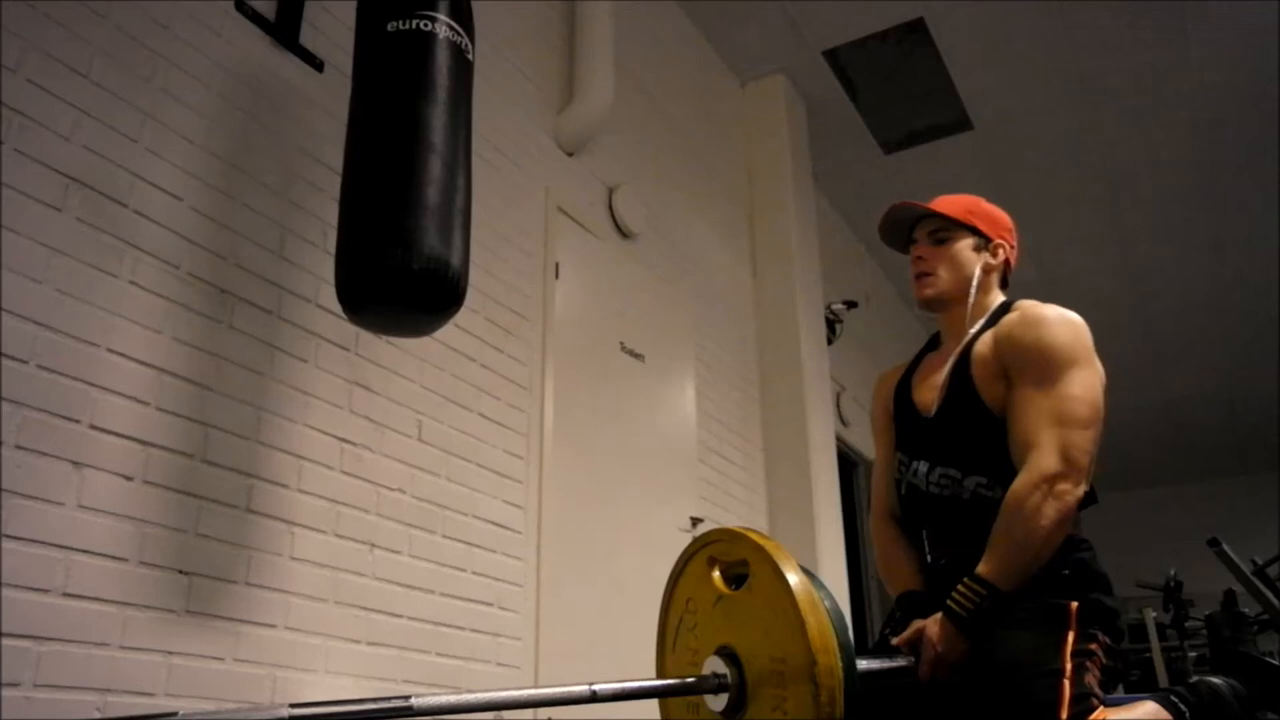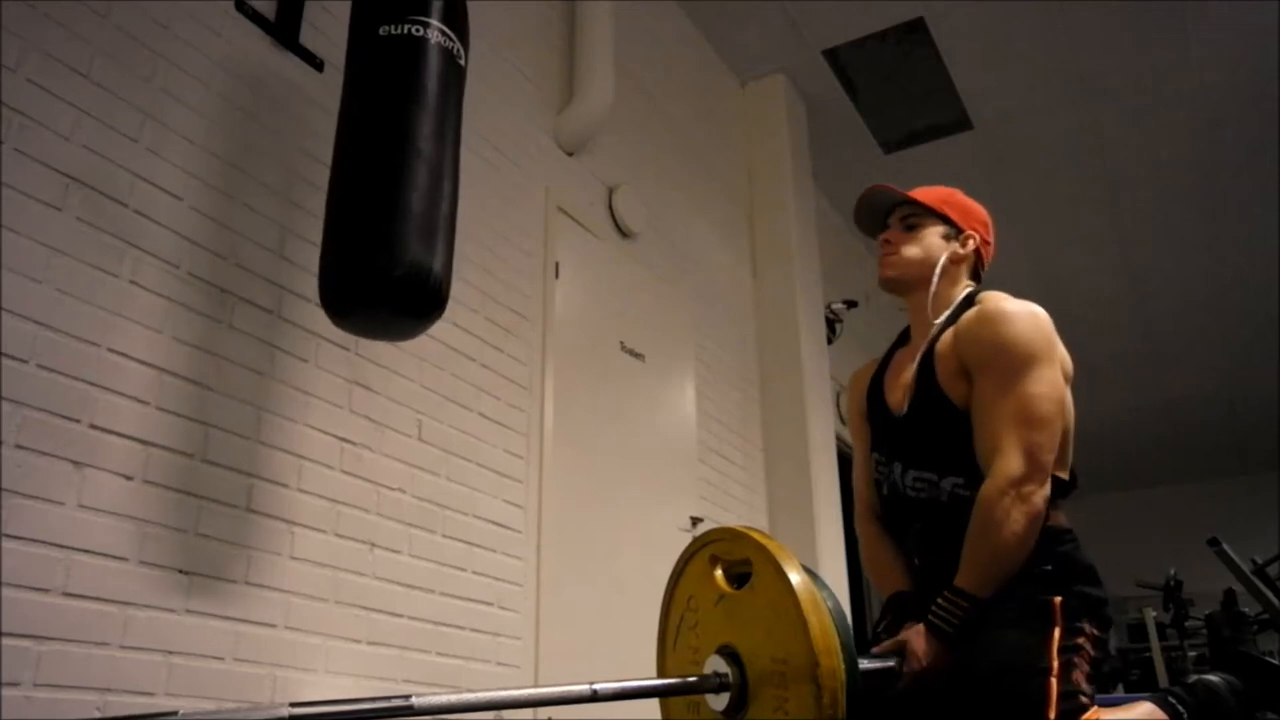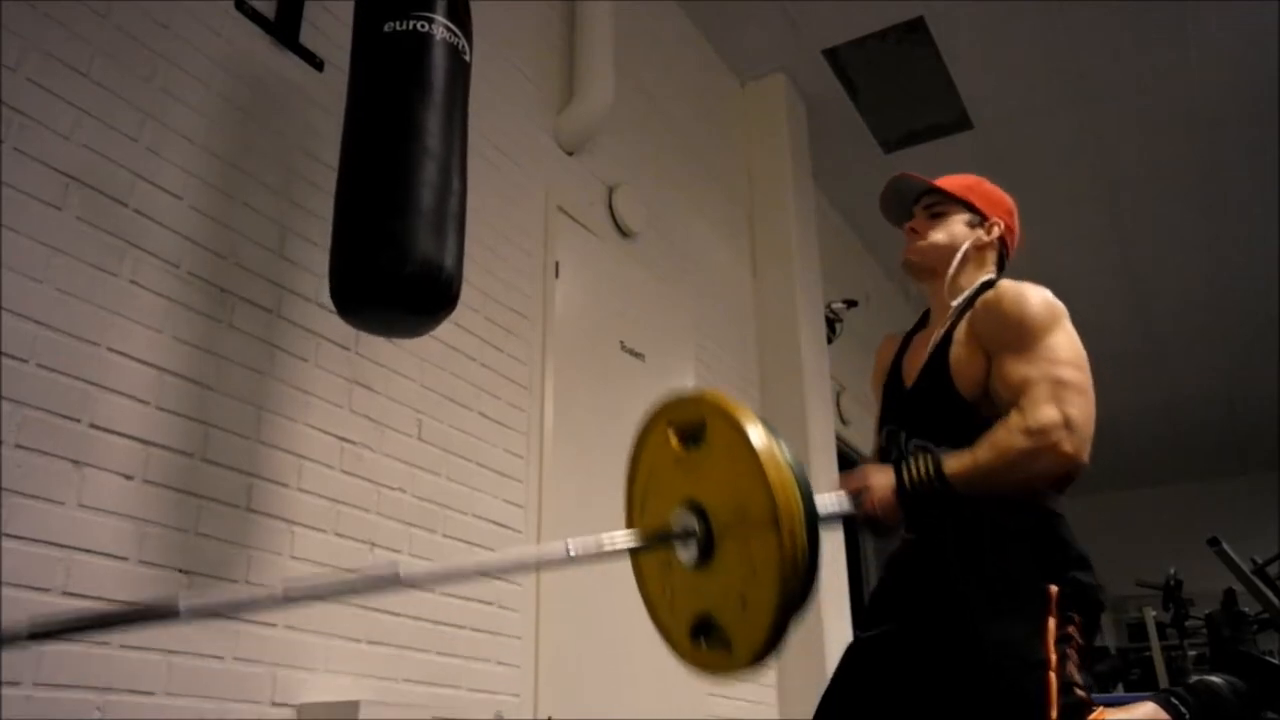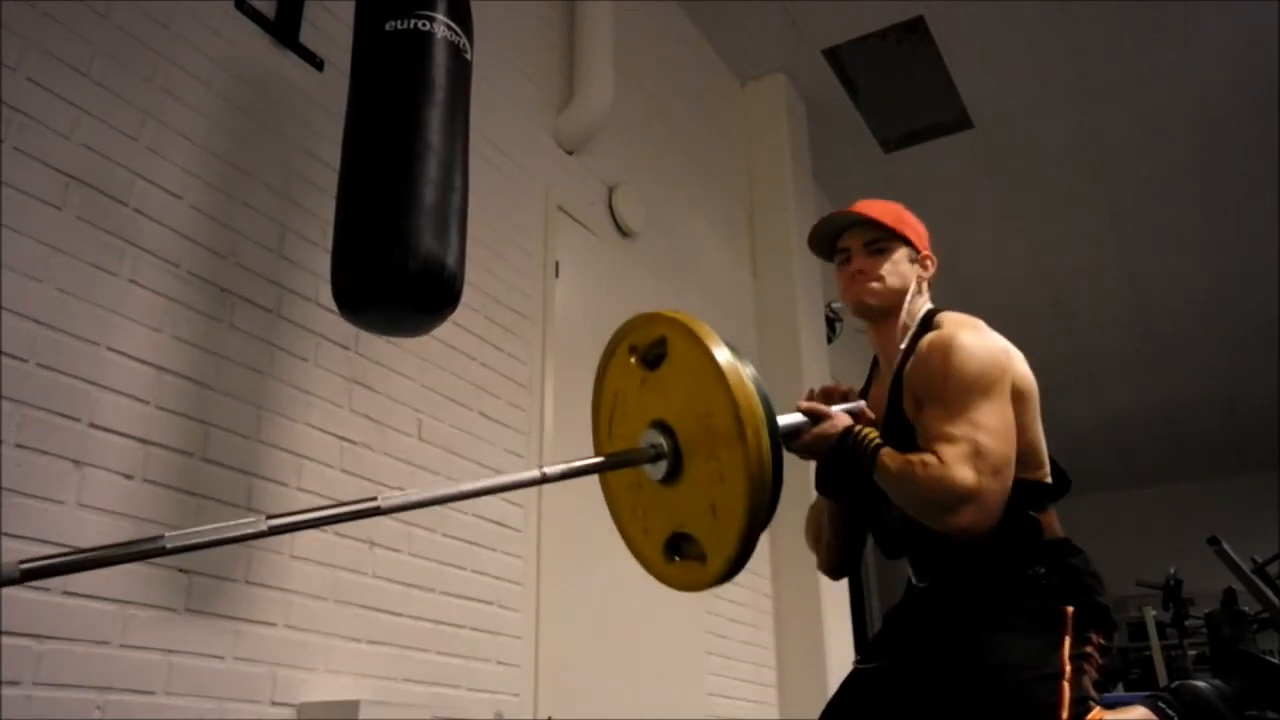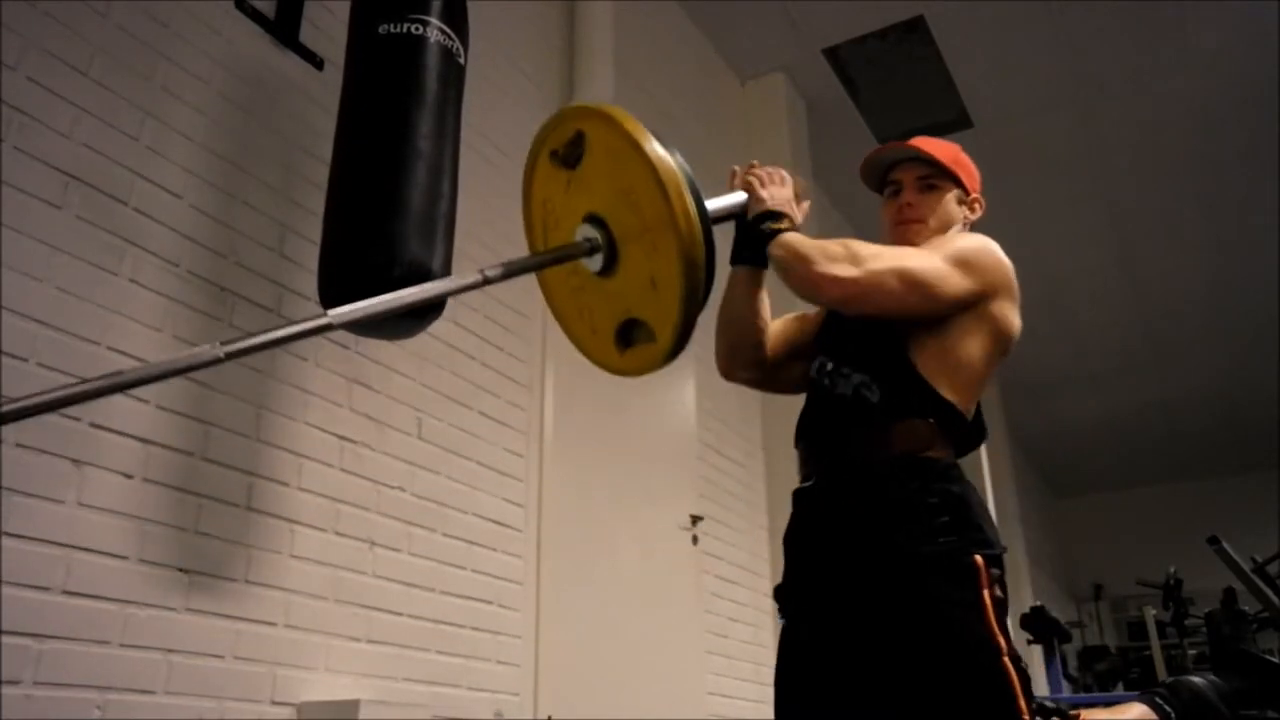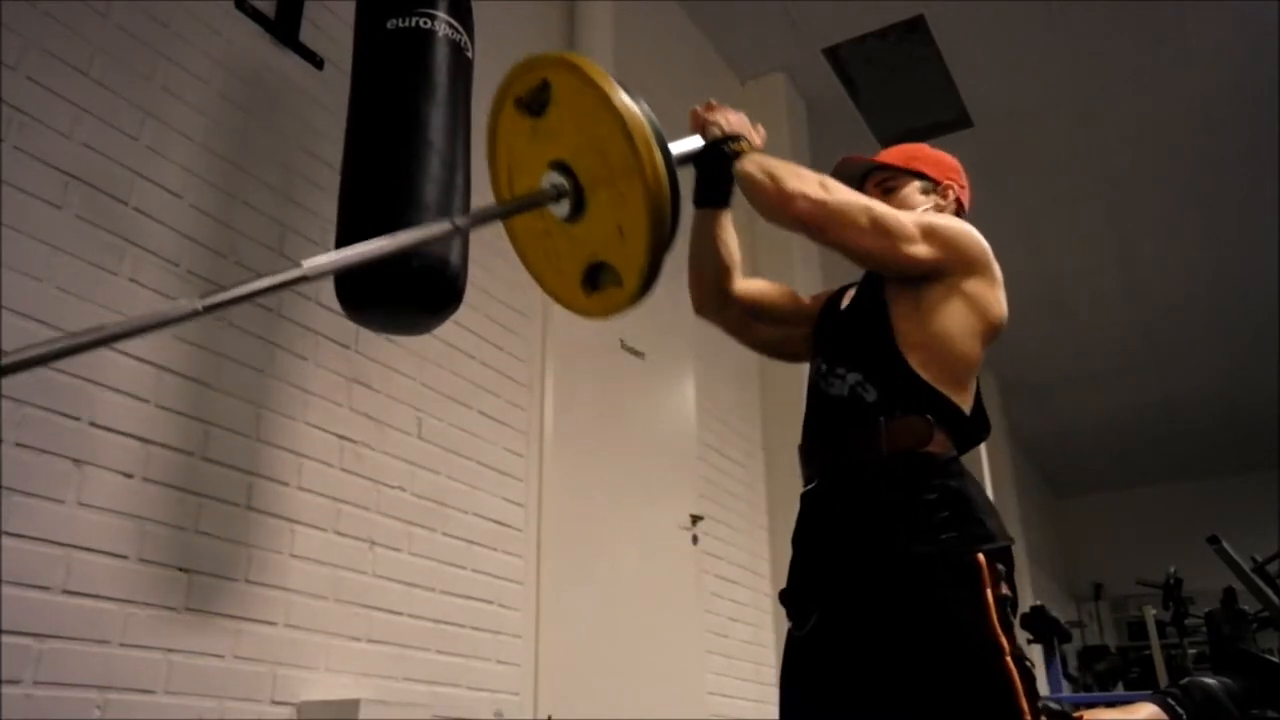
dt=0.7s
person 1, frame 1
left shoulder: (1040, 333)
right shoulder: (895, 387)
left elbow: (1055, 483)
right elbow: (887, 513)
left wrist: (965, 611)
right wrist: (913, 608)
left hip: (1040, 597)
right hip: (938, 601)
person 1, frame 2
left shoulder: (1002, 326)
right shoulder: (870, 384)
left elbow: (1020, 487)
right elbow: (871, 513)
left wrist: (947, 622)
right wrist: (906, 612)
left hip: (1029, 592)
right hip: (931, 601)
person 1, frame 3
left shoulder: (1016, 309)
right shoulder: (895, 353)
left elbow: (1058, 437)
left wrist: (913, 484)
right wrist: (878, 488)
left hip: (1020, 576)
right hip: (923, 582)
person 1, frame 4
left shoulder: (958, 349)
right shoulder: (863, 399)
left elbow: (970, 503)
right elbow: (835, 558)
left wrist: (857, 448)
right wrist: (834, 465)
left hip: (1031, 599)
right hip: (938, 607)
person 1, frame 5
left shoulder: (974, 261)
right shoulder: (846, 309)
left elbow: (842, 274)
right elbow: (744, 362)
left wrist: (774, 223)
right wrist: (751, 247)
left hip: (922, 528)
right hip: (825, 537)
person 1, frame 6
left shoulder: (954, 252)
right shoulder: (840, 310)
left elbow: (817, 204)
right elbow: (720, 298)
left wrist: (739, 151)
right wrist: (712, 184)
left hip: (929, 532)
right hip: (832, 543)
